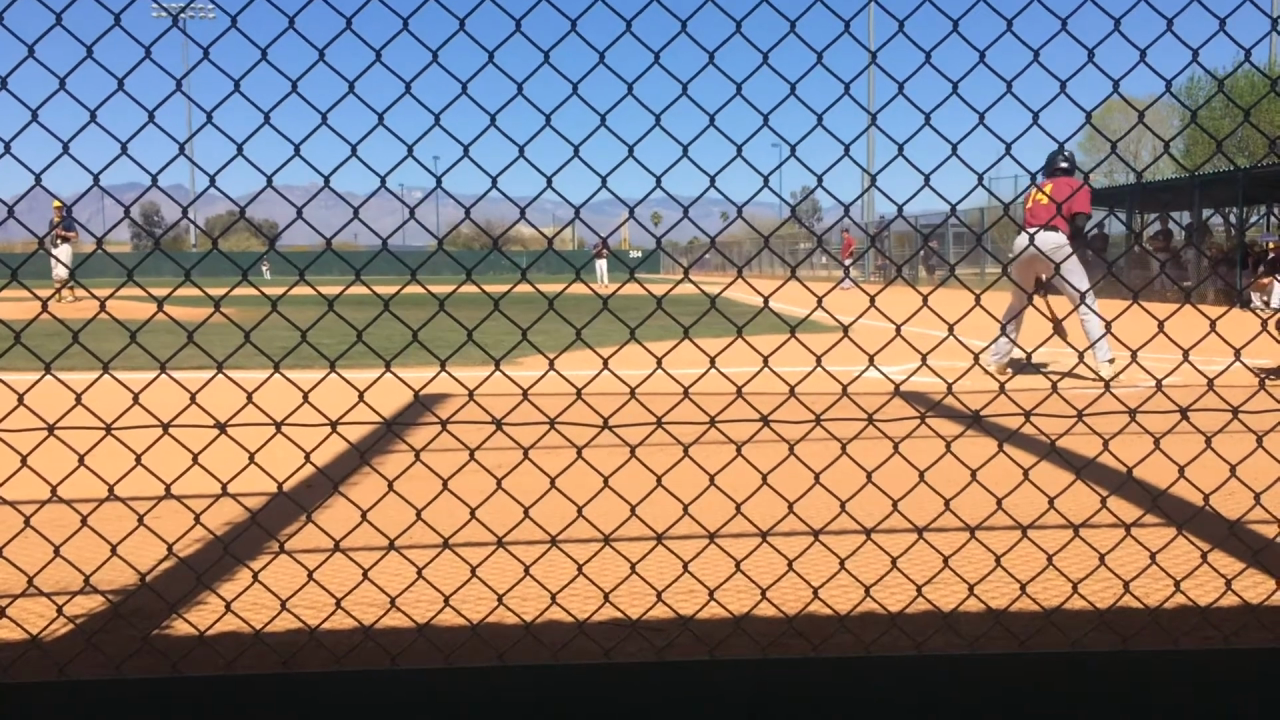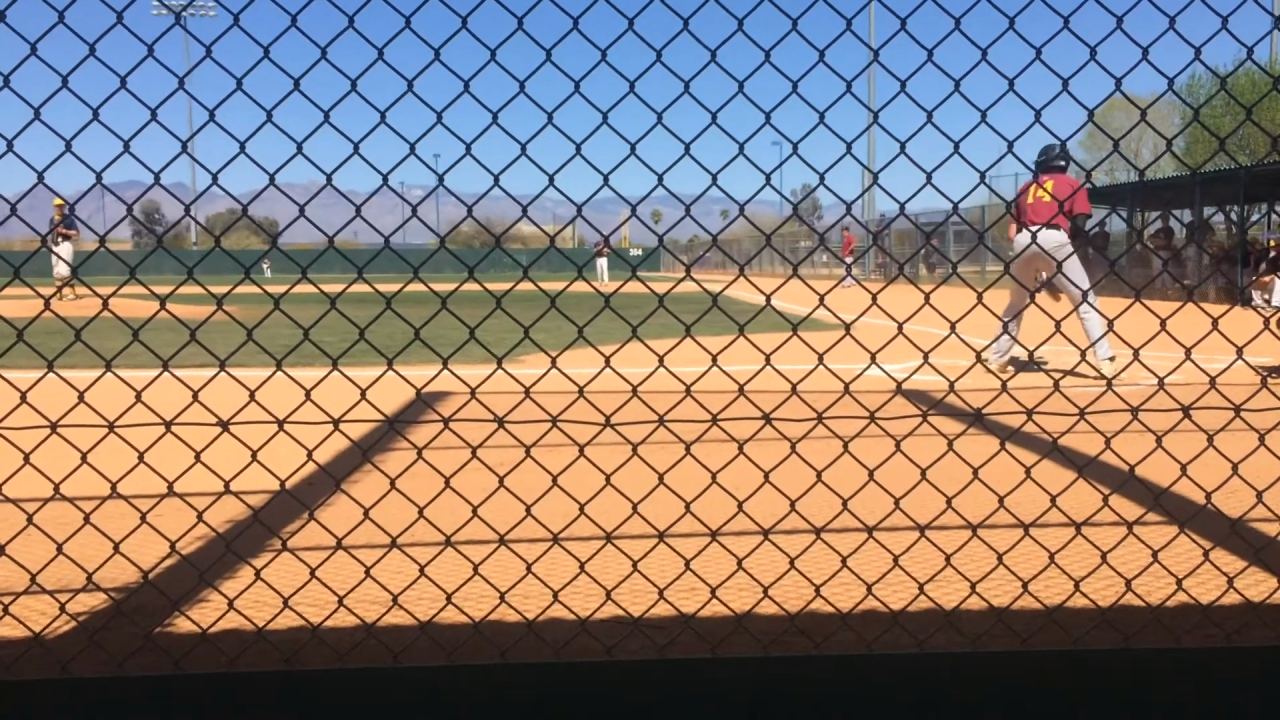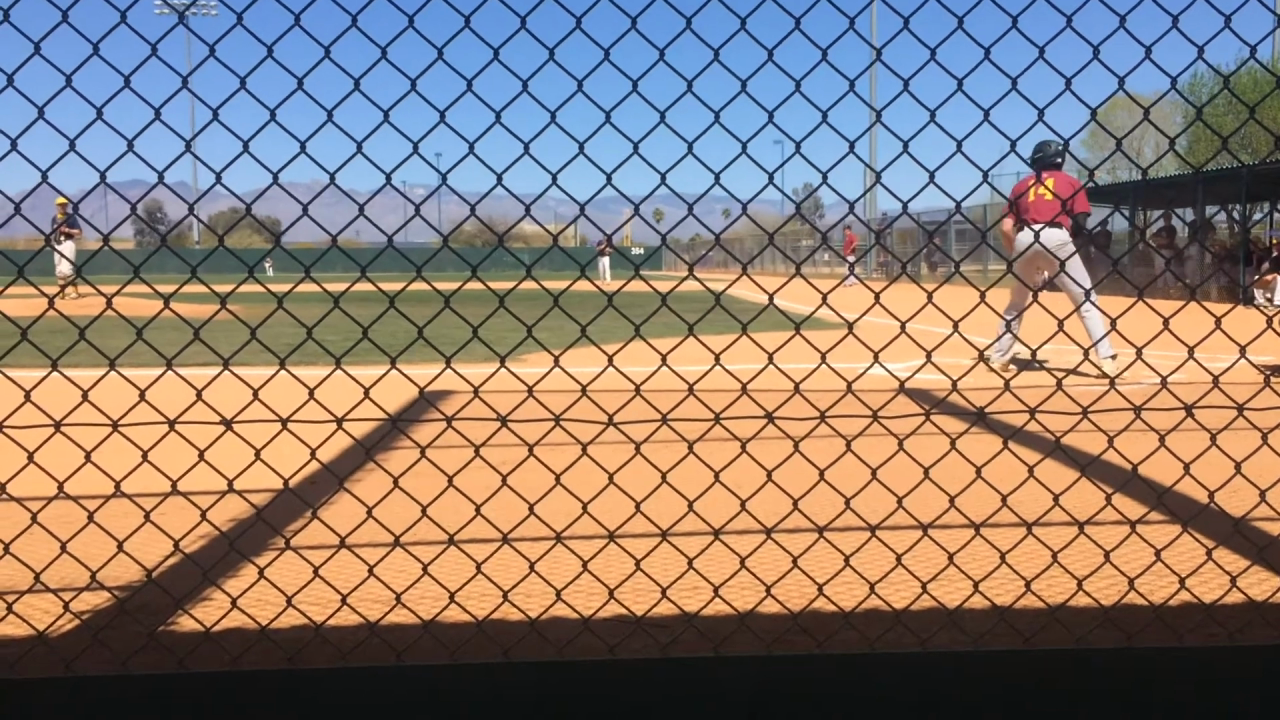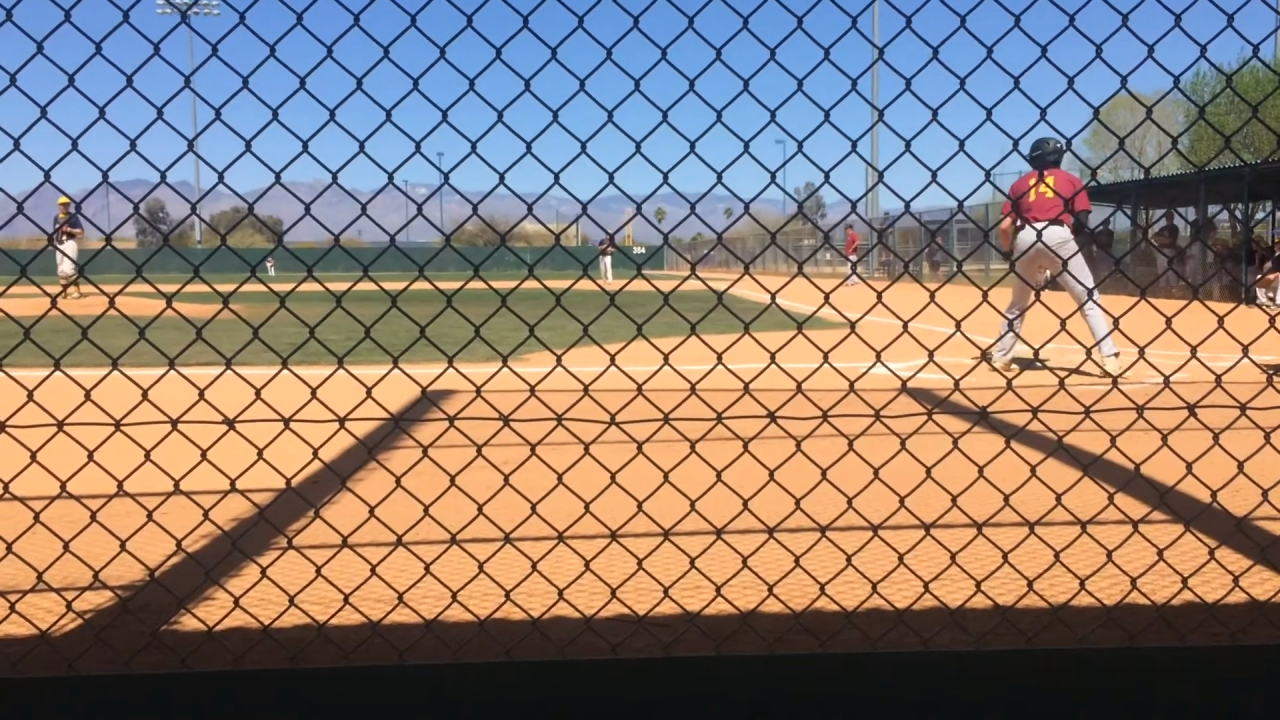
dt=0.1s
person 1, frame 1
left shoulder: (1034, 189)
right shoulder: (1077, 185)
right elbow: (1080, 223)
left wrist: (1036, 273)
right wrist: (1069, 243)
left hip: (1022, 242)
right hip: (1053, 241)
left knee: (1018, 303)
right knee: (1085, 301)
left ankle: (997, 361)
right ankle: (1104, 363)
person 1, frame 2
left shoulder: (1026, 187)
right shoulder: (1073, 185)
left elbow: (1012, 230)
right elbow: (1080, 224)
left wrist: (1020, 262)
left hip: (1023, 242)
right hip: (1054, 239)
left knee: (1016, 304)
right knee: (1085, 300)
left ankle: (997, 359)
right ankle: (1104, 361)
person 1, frame 3
left shoulder: (1022, 184)
right shoulder: (1072, 182)
left elbow: (1006, 227)
right elbow: (1080, 222)
left wrist: (1013, 256)
left hip: (1023, 239)
right hip: (1056, 238)
left knee: (1017, 302)
right knee: (1086, 299)
left ankle: (999, 358)
right ankle: (1107, 359)
person 1, frame 4
left shoulder: (1020, 183)
right shoulder: (1071, 180)
left elbow: (1004, 225)
right elbow: (1082, 220)
left wrist: (1008, 250)
left hip: (1026, 237)
right hip: (1058, 236)
left knee: (1018, 301)
right knee: (1088, 297)
left ankle: (1001, 358)
right ankle: (1109, 357)
